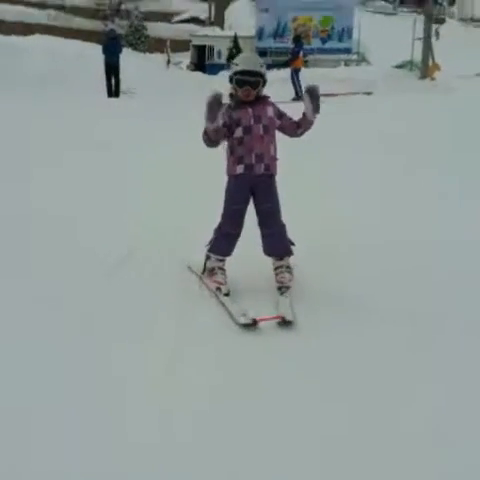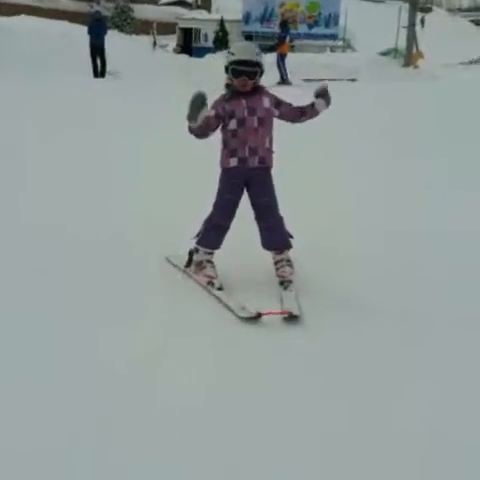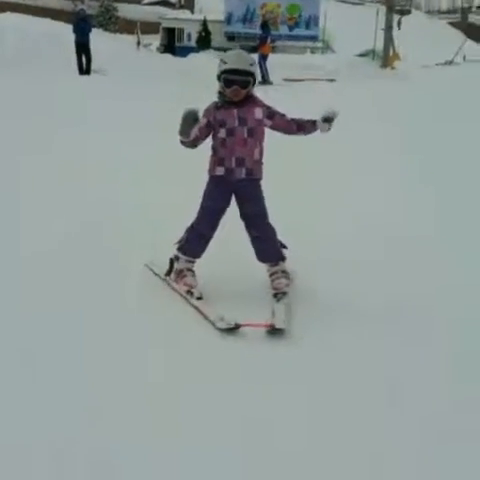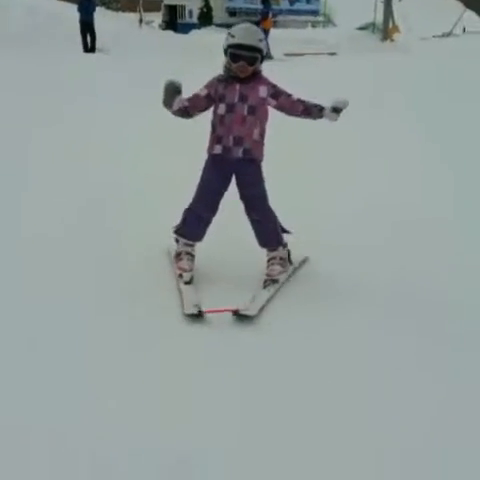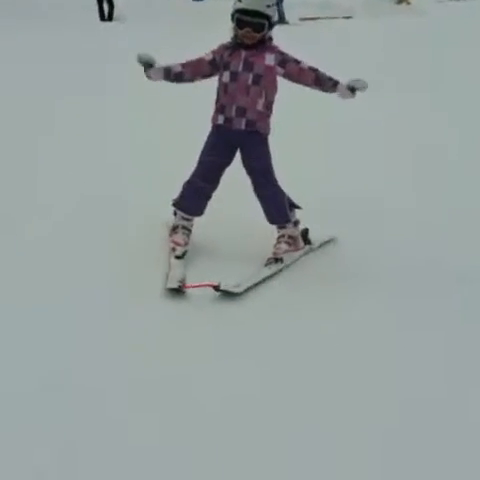
dt=0.3s
person 1, frame 1
left shoulder: (270, 108)
right shoulder: (229, 111)
left elbow: (295, 129)
right elbow: (212, 141)
left wrist: (310, 112)
right wrist: (211, 122)
left hip: (266, 175)
right hip: (238, 175)
left knee: (272, 221)
right knee: (231, 221)
left ankle: (282, 263)
right ankle: (214, 263)
person 1, frame 2
left shoulder: (267, 99)
right shoulder: (224, 102)
left elbow: (295, 114)
right elbow: (203, 131)
left wrist: (317, 106)
right wrist: (195, 118)
left hip: (261, 168)
right hip: (232, 168)
left knee: (269, 214)
right knee: (222, 213)
left ankle: (282, 256)
right ankle: (201, 256)
person 1, frame 3
left shoulder: (260, 109)
right shoulder: (214, 110)
left elbow: (287, 124)
right elbow: (194, 140)
left wrist: (317, 125)
right wrist: (188, 131)
left hip: (249, 178)
right hip: (219, 176)
left knee: (259, 225)
right knee: (205, 222)
left ankle: (277, 268)
right ankle: (182, 265)
person 1, frame 4
left shoulder: (265, 88)
right shoulder: (217, 85)
left elbow: (293, 104)
right elbow: (191, 108)
left wrist: (325, 111)
right wrist: (174, 101)
left hip: (250, 158)
right hip: (219, 155)
left knee: (258, 207)
right knee: (203, 204)
left ankle: (277, 253)
right ankle: (184, 248)
person 1, frame 5
left shoulder: (274, 56)
right shoulder: (225, 52)
left elbow: (306, 73)
right elbow: (195, 68)
left wrist: (339, 87)
right wrist: (161, 72)
left hip: (256, 131)
right hip: (223, 127)
left knee: (265, 183)
right knee: (203, 177)
left ankle: (289, 230)
right ankle: (182, 221)
